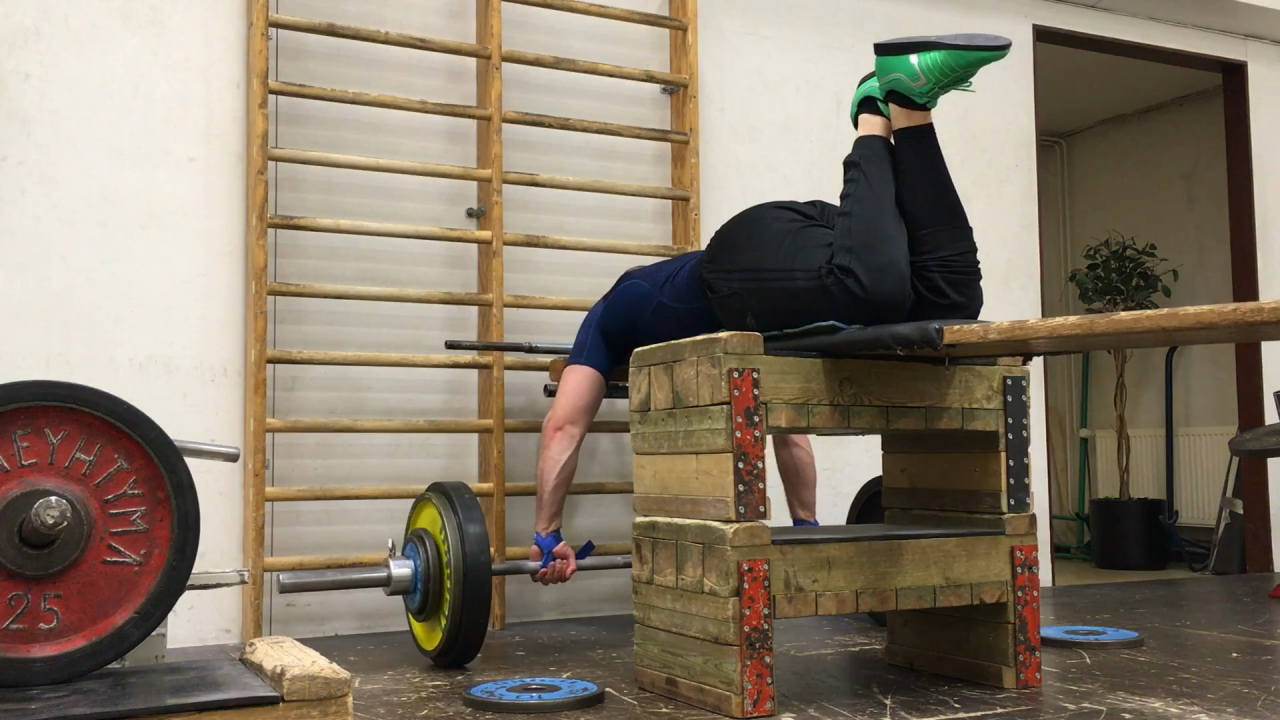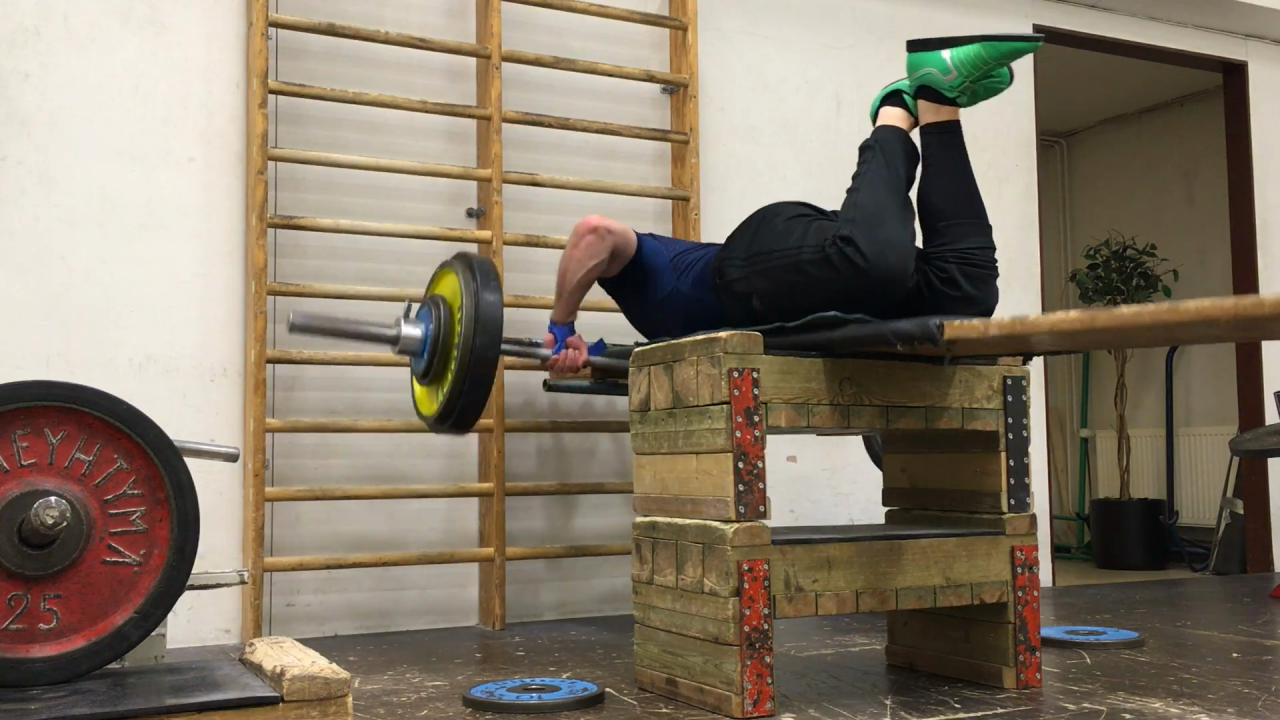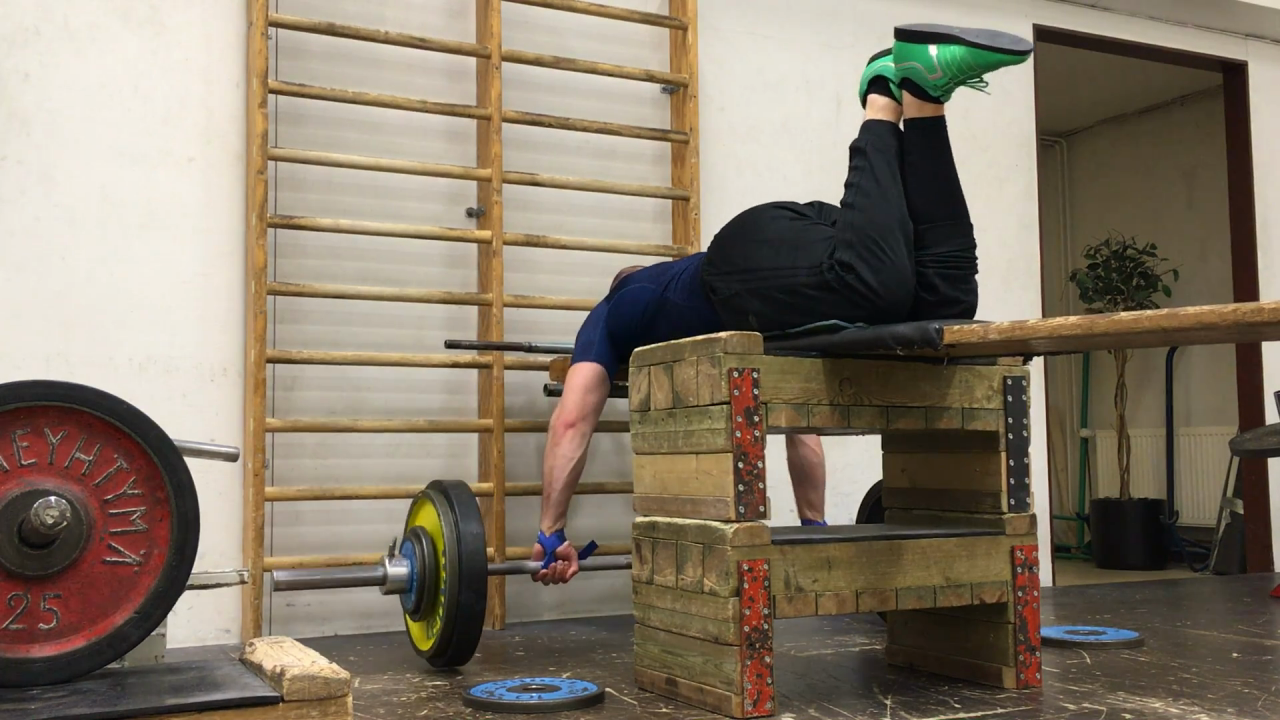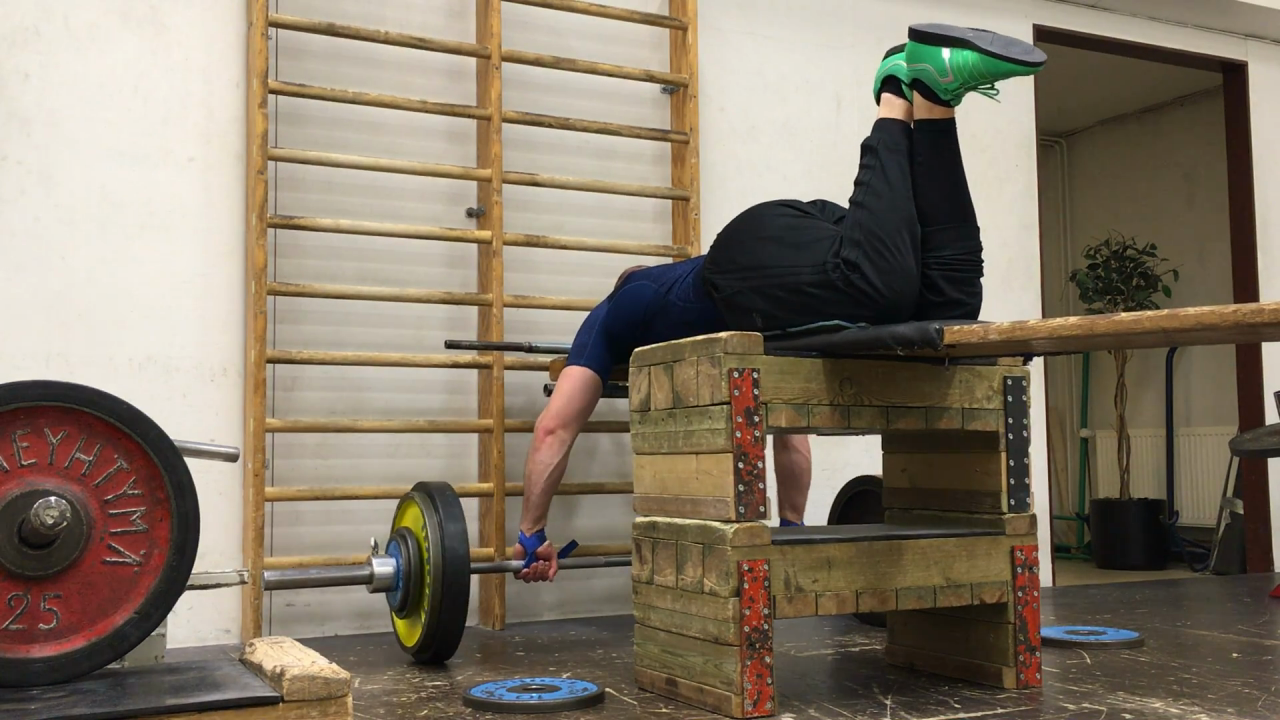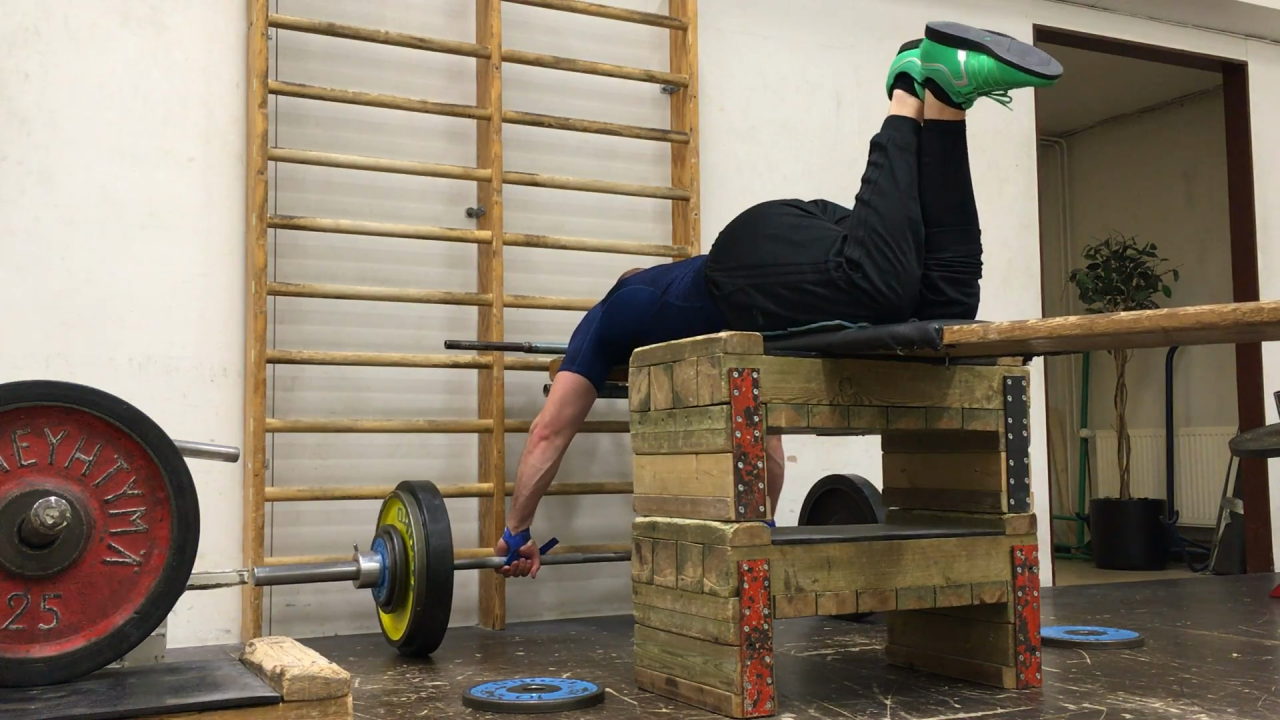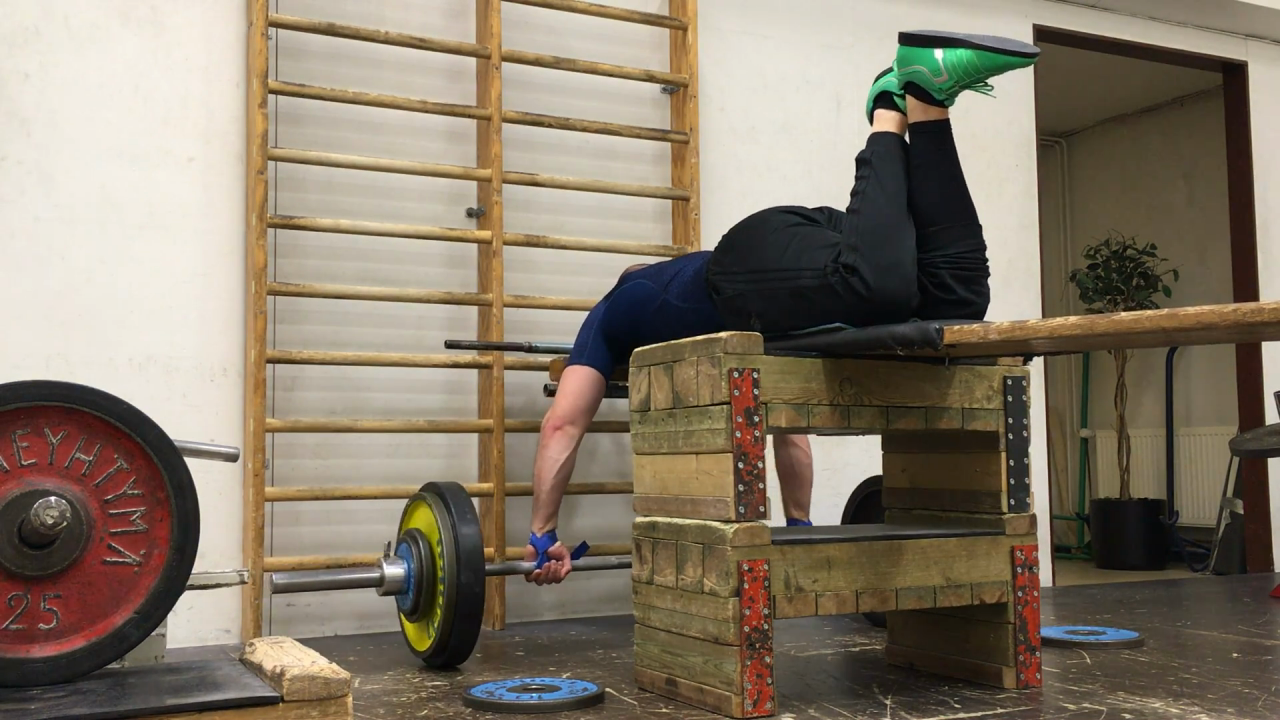
dt=0.7s
person 1, frame 1
left shoulder: (611, 314)
left elbow: (564, 424)
left wrist: (548, 535)
right wrist: (806, 526)
left hip: (753, 262)
left knee: (872, 288)
right knee: (949, 298)
left ankle: (875, 118)
person 1, frame 2
left shoulder: (635, 266)
left elbow: (595, 232)
left wrist: (562, 327)
left hip: (760, 263)
right knee: (967, 292)
left ankle: (895, 115)
person 1, frame 3
left shoulder: (613, 317)
left elbow: (572, 421)
left wrist: (552, 534)
right wrist: (815, 527)
left hip: (759, 263)
left knee: (907, 292)
left ankle: (884, 100)
person 1, frame 4
left shoulder: (614, 318)
right shoulder: (743, 328)
left elbow: (554, 428)
right elbow: (788, 428)
left wrist: (533, 534)
right wrist: (793, 527)
left hip: (757, 258)
left knee: (882, 286)
right knee: (950, 302)
left ankle: (898, 101)
right ankle: (929, 94)
person 1, frame 5
left shoulder: (608, 321)
left elbow: (550, 431)
right elbow: (765, 430)
left wrist: (518, 533)
left hip: (756, 260)
left knee: (880, 287)
right knee: (947, 303)
left ankle: (909, 98)
right ankle: (939, 94)
person 1, frame 6
left shoulder: (612, 316)
right shoulder: (690, 324)
left elbow: (562, 424)
right elbow: (787, 425)
left wrist: (544, 534)
right wrist: (799, 524)
left hip: (754, 266)
left knee: (879, 285)
right knee: (957, 299)
left ankle: (889, 115)
right ankle: (922, 98)
